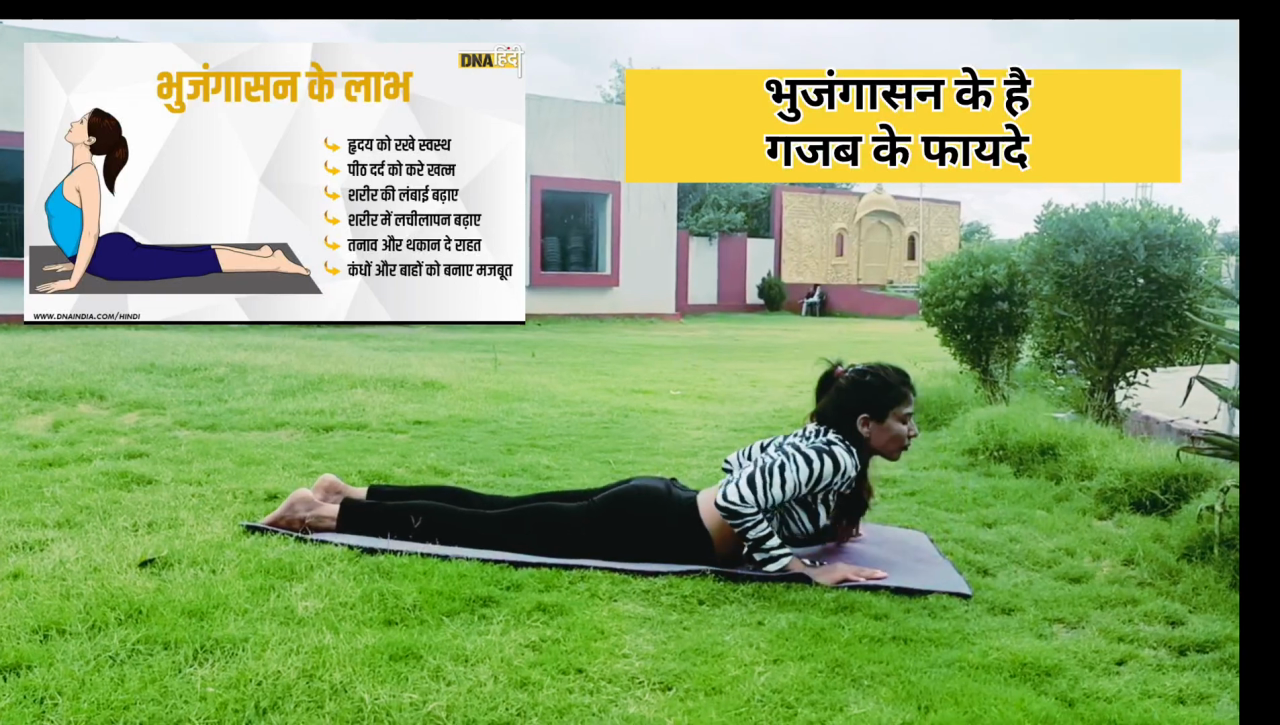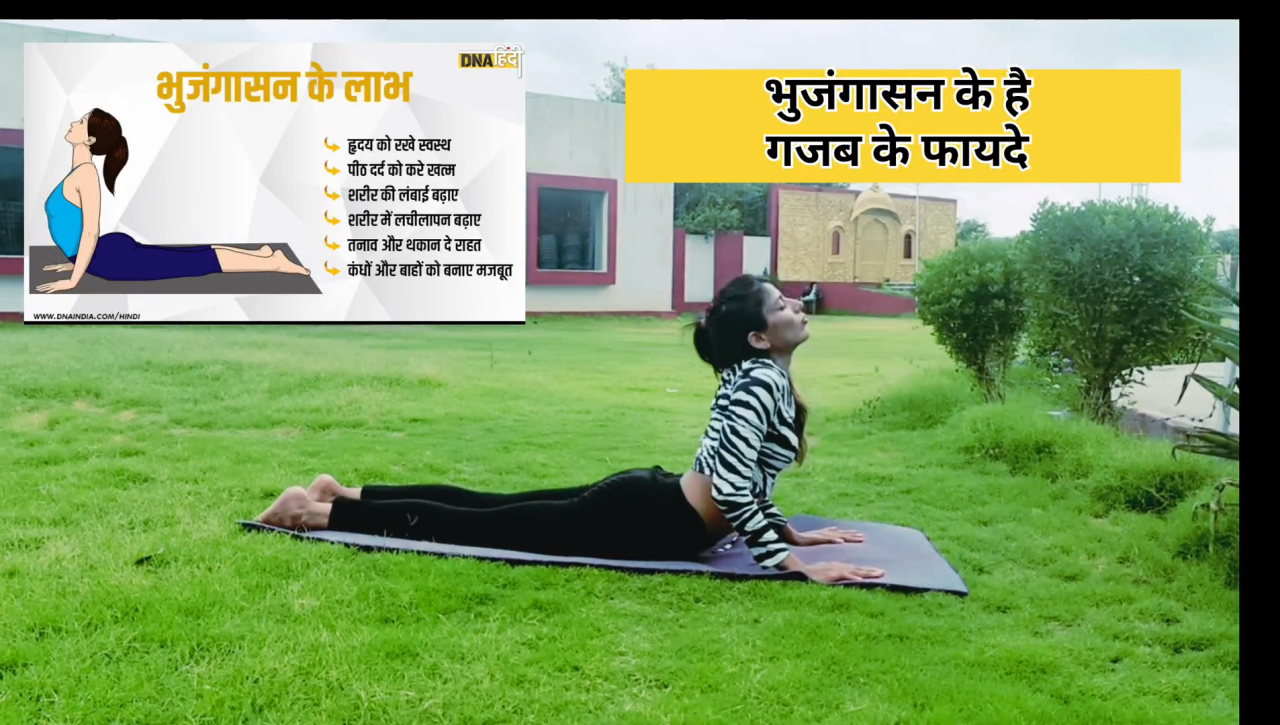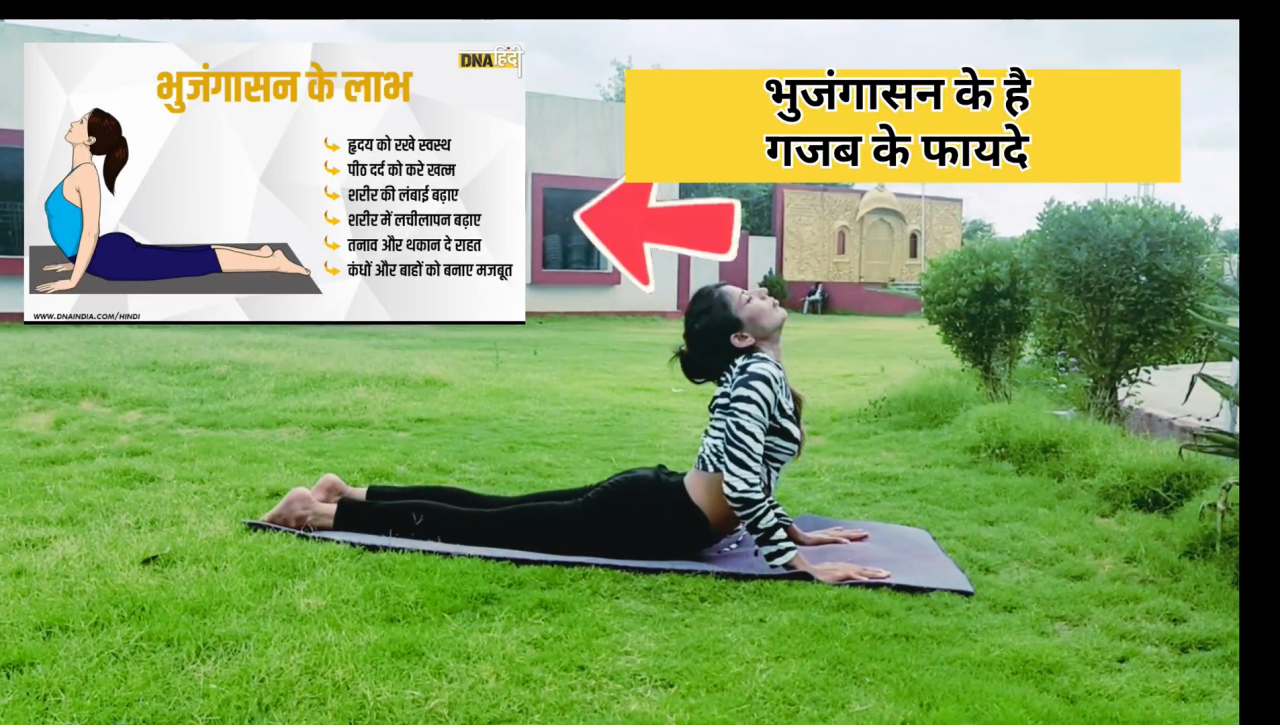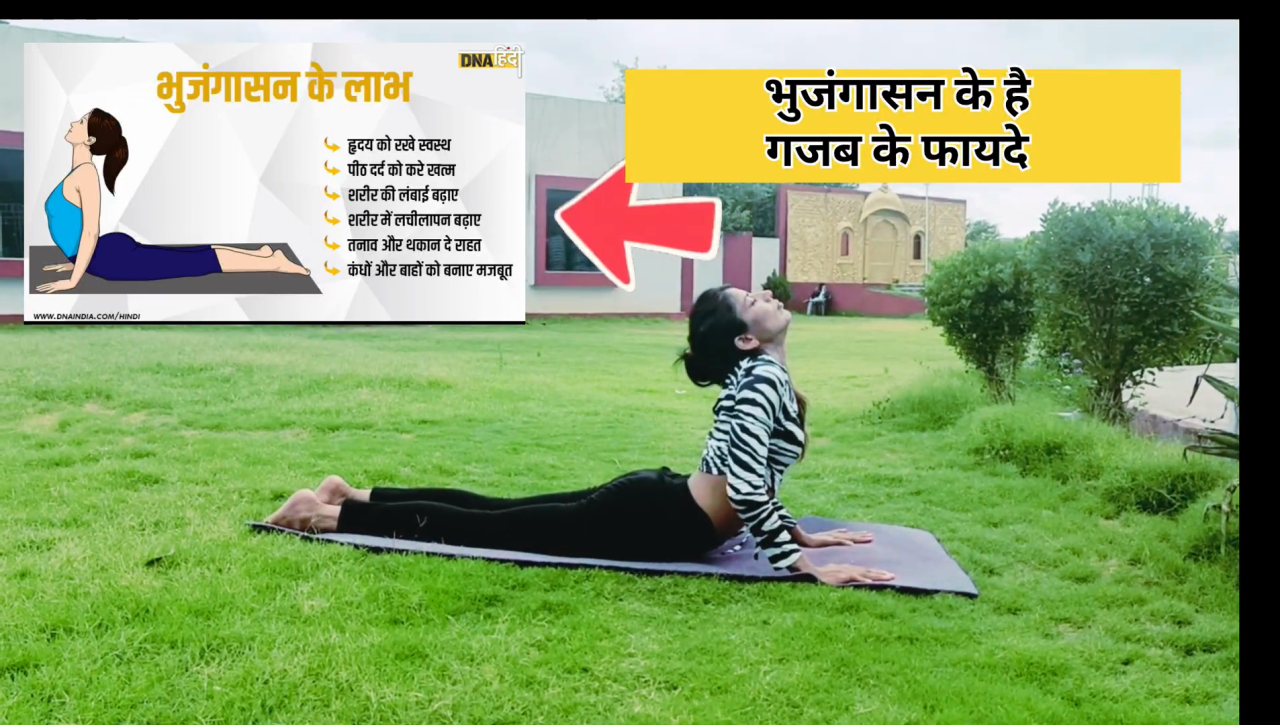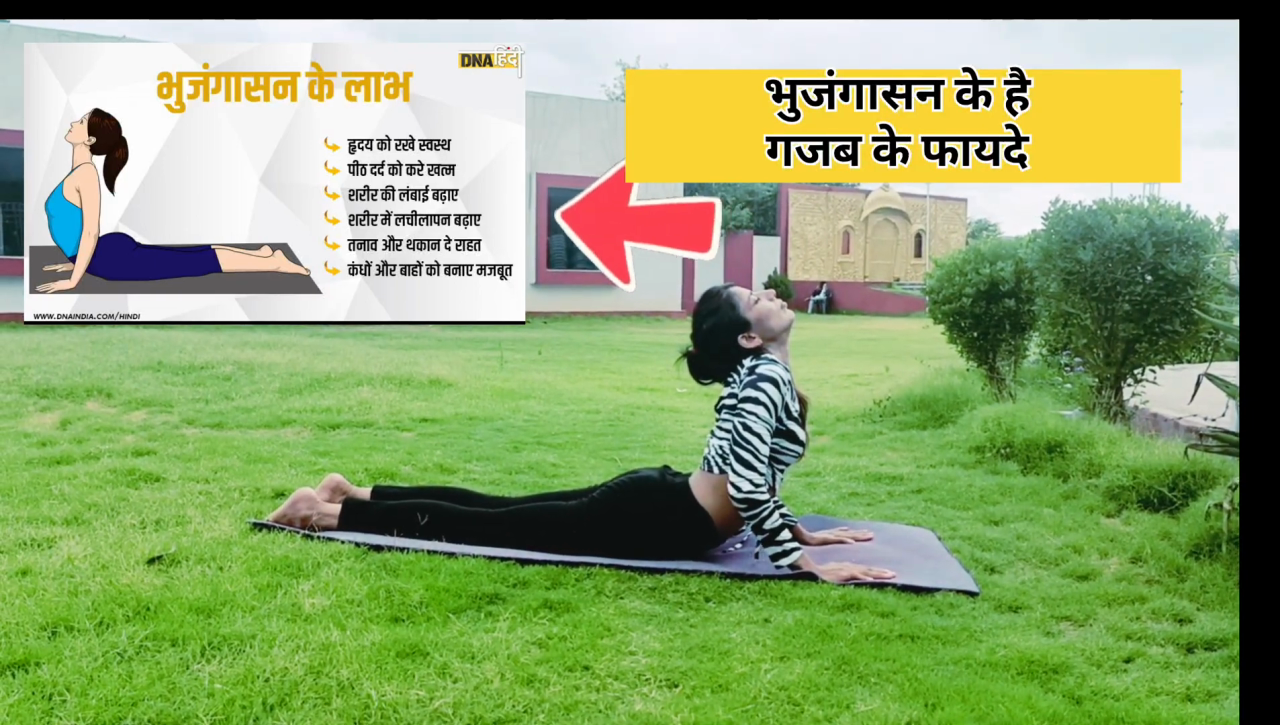
dt=0.7s
person 1, frame 1
left shoulder: (820, 439)
right shoulder: (838, 460)
right elbow: (736, 500)
left wrist: (815, 530)
right wrist: (798, 566)
left hip: (654, 507)
right hip: (653, 530)
left knee: (492, 513)
right knee: (480, 529)
left ankle: (343, 493)
right ankle: (323, 514)
person 1, frame 2
left shoulder: (758, 375)
right shoulder: (762, 382)
left elbow: (743, 478)
right elbow: (731, 491)
left wrist: (789, 532)
right wrist: (793, 563)
left hip: (644, 501)
right hip: (644, 523)
left knee: (487, 508)
right knee: (472, 526)
left ankle: (344, 493)
right ankle: (317, 513)
person 1, frame 3
left shoulder: (754, 373)
right shoulder: (758, 376)
left elbow: (747, 471)
right elbow: (743, 485)
left wrist: (795, 531)
right wrist: (800, 563)
left hip: (649, 497)
right hip: (649, 520)
left knee: (494, 509)
right knee: (481, 526)
left ankle: (348, 492)
right ankle: (323, 512)
person 1, frame 4
left shoulder: (758, 375)
right shoulder: (763, 379)
left elbow: (750, 475)
right elbow: (746, 487)
left wrist: (799, 532)
right wrist: (804, 566)
left hip: (653, 500)
right hip: (653, 521)
left knee: (498, 510)
right knee: (486, 527)
left ankle: (355, 494)
right ankle: (329, 514)
person 1, frame 5
left shoulder: (758, 373)
right shoulder: (767, 377)
left elbow: (750, 471)
right elbow: (747, 486)
left wrist: (798, 530)
right wrist: (806, 564)
left hip: (655, 497)
right hip: (654, 519)
left knee: (495, 510)
right knee: (482, 525)
left ankle: (352, 493)
right ankle: (327, 513)
person 2, frame 1
left shoulder: (86, 173)
right shoulder: (79, 171)
left elbow: (91, 232)
left wrist: (74, 279)
right wrist: (76, 261)
left hip: (113, 258)
right hip: (109, 253)
left knee: (198, 262)
left ankle: (272, 263)
person 2, frame 2
left shoulder: (86, 173)
right shoulder: (79, 171)
left elbow: (91, 232)
left wrist: (74, 279)
right wrist: (76, 261)
left hip: (114, 258)
right hip: (110, 254)
left knee: (197, 262)
left ankle: (273, 263)
person 2, frame 3
left shoulder: (85, 173)
right shoulder: (79, 171)
left elbow: (91, 232)
left wrist: (73, 280)
right wrist: (76, 260)
left hip: (114, 258)
right hip: (110, 253)
left knee: (198, 261)
left ankle: (272, 263)
person 2, frame 4
left shoulder: (86, 173)
right shoulder: (79, 171)
left elbow: (91, 232)
left wrist: (74, 280)
right wrist: (76, 260)
left hip: (115, 259)
right hip: (111, 254)
left knee: (198, 261)
left ankle: (273, 263)
person 2, frame 5
left shoulder: (86, 173)
right shoulder: (79, 171)
left elbow: (91, 231)
left wrist: (74, 280)
right wrist: (76, 261)
left hip: (114, 258)
right hip: (110, 253)
left knee: (198, 261)
left ankle: (272, 263)
